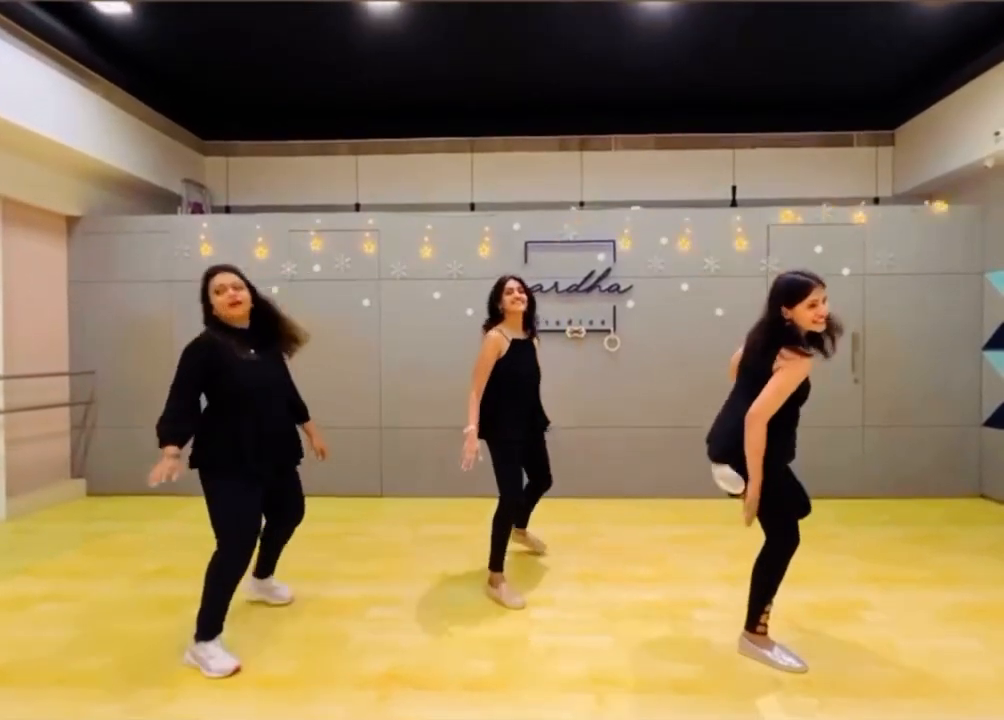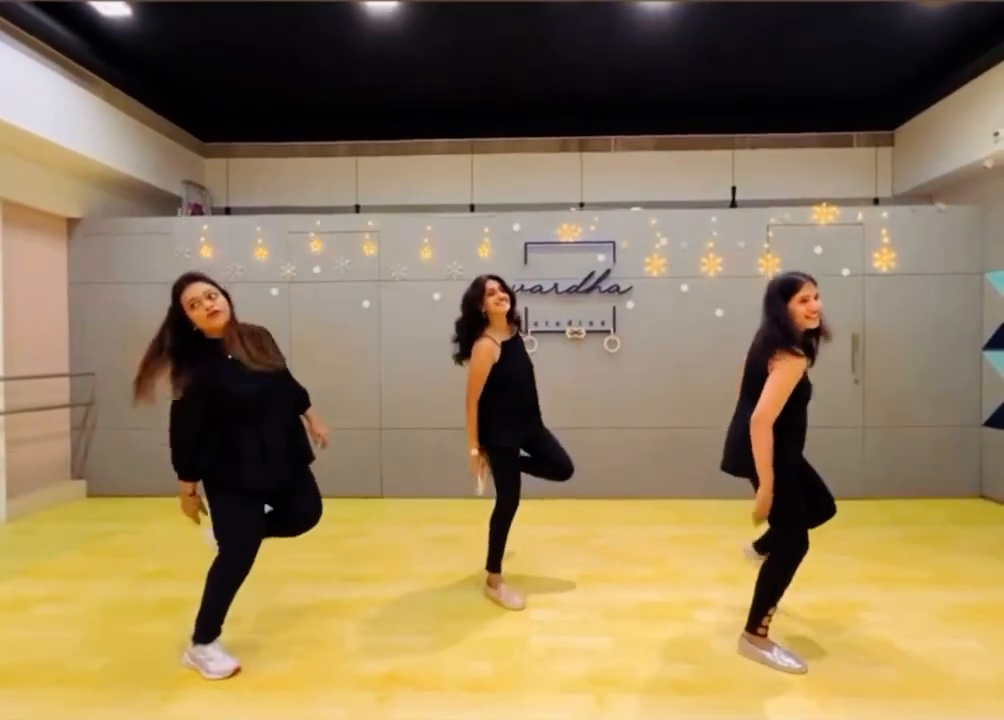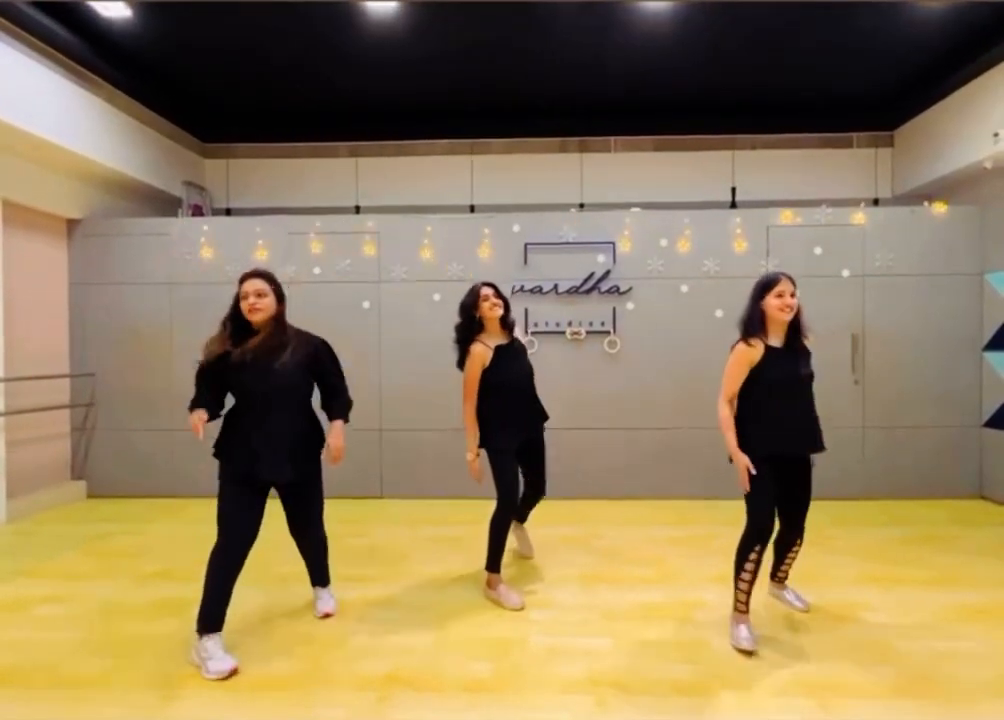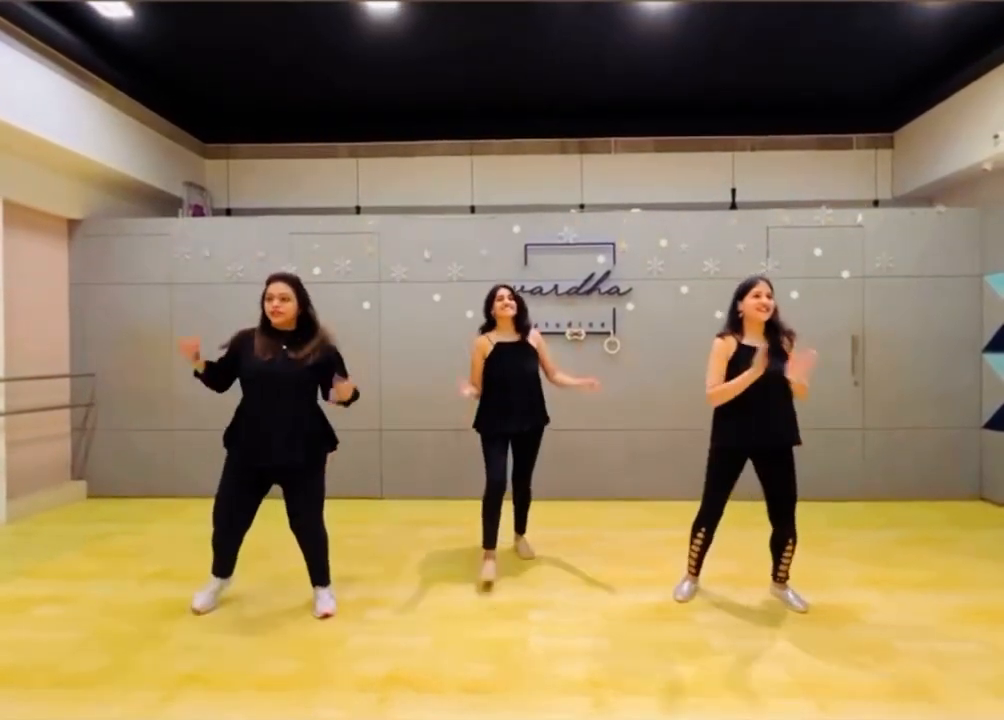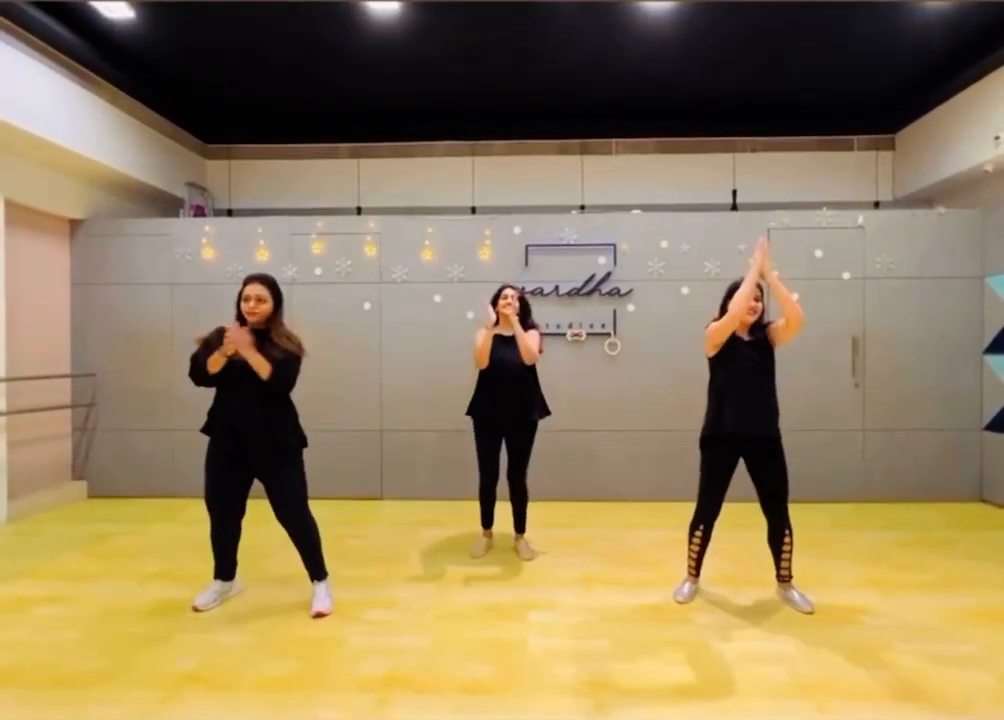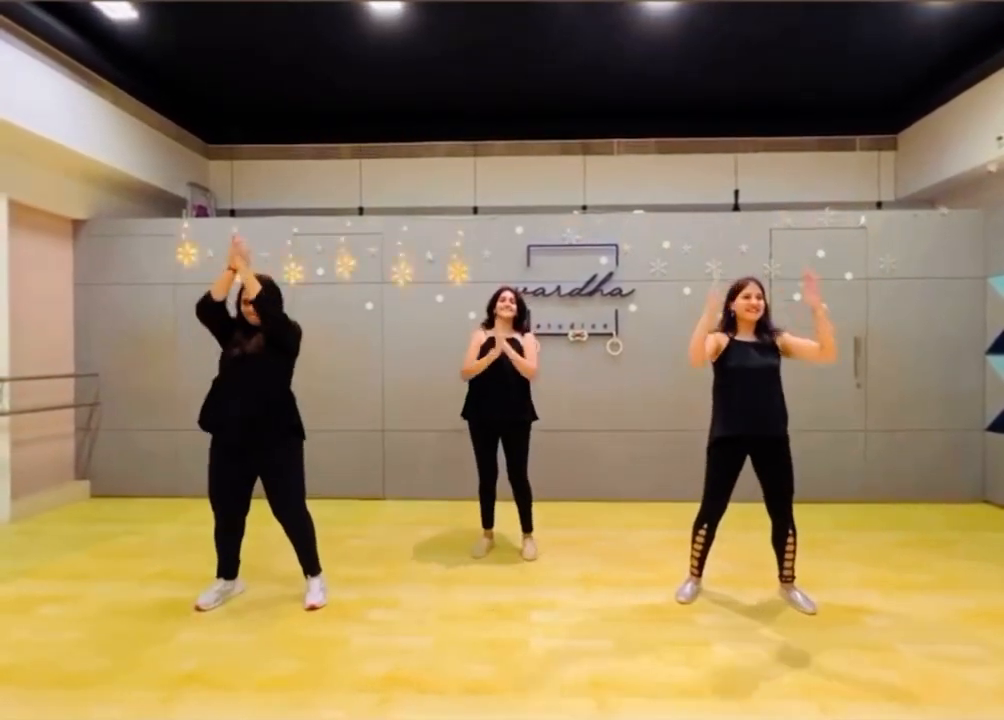
dt=0.3s
person 1, frame 1
left shoulder: (269, 341)
right shoulder: (205, 349)
left elbow: (287, 392)
right elbow: (181, 404)
left wrist: (311, 431)
right wrist: (171, 452)
left hip: (276, 454)
right hip: (228, 461)
left knee: (289, 515)
right knee: (237, 543)
left ankle: (262, 580)
right ankle: (204, 642)
person 1, frame 2
left shoulder: (259, 339)
right shoulder: (194, 366)
left elbow: (287, 384)
right elbow: (187, 431)
left wrist: (311, 416)
right wrist: (188, 489)
left hip: (286, 454)
right hip: (232, 468)
left knee: (304, 515)
right knee: (239, 551)
left ankle: (234, 529)
right ankle: (202, 645)
person 1, frame 3
left shoulder: (309, 346)
right shoulder: (227, 351)
left elbow: (335, 390)
right elbow: (208, 395)
left wrist: (336, 427)
right wrist: (200, 413)
left hip: (300, 455)
right hip: (243, 459)
left knee: (308, 530)
right knee: (232, 540)
left ankle: (322, 588)
right ankle: (207, 637)
person 1, frame 4
left shoulder: (318, 346)
right shoulder: (246, 342)
left elbow: (338, 390)
right elbow: (220, 381)
left wrist: (348, 391)
right wrist: (197, 361)
left hip: (302, 450)
right hip: (249, 447)
left knee: (307, 521)
right knee: (228, 516)
left ankle: (322, 588)
right ankle: (219, 579)
person 1, frame 5
left shoulder: (286, 346)
right shoulder: (221, 338)
left elbow: (280, 385)
right elbow: (202, 375)
left wrist: (248, 351)
right wrist: (224, 352)
left hip: (277, 444)
right hip: (227, 443)
left knee: (294, 513)
right knee: (223, 514)
left ankle: (320, 583)
right ankle: (224, 581)
person 1, frame 6
left shoulder: (286, 335)
right shoulder: (231, 333)
left elbow: (270, 307)
right elbow: (207, 308)
left wrist: (246, 268)
right wrist: (231, 267)
left hip: (276, 438)
right hip: (229, 438)
left knee: (290, 509)
right knee: (227, 511)
left ankle: (314, 578)
right ankle: (227, 580)
person 2, frame 1
left shoulder: (764, 331)
right shoulder: (797, 356)
left elbow: (735, 367)
right elbow: (757, 417)
right wrist: (755, 483)
left hip: (733, 439)
right hip: (752, 447)
left knee: (797, 505)
right knee: (784, 537)
left ankle: (728, 470)
right ankle: (755, 635)
person 2, frame 2
left shoulder: (769, 341)
right shoulder: (789, 357)
left elbow: (752, 391)
right elbow: (760, 422)
right wrist: (765, 486)
left hip: (780, 453)
right hip: (766, 457)
left knee: (823, 506)
right knee: (793, 542)
left ankle: (763, 550)
right ankle: (755, 637)
person 2, frame 3
left shoulder: (800, 344)
right shoulder: (749, 347)
right elbow: (725, 401)
left wrist: (811, 441)
right wrist: (734, 451)
left hip: (796, 449)
right hip: (759, 450)
left knee: (794, 525)
right knee: (760, 525)
left ankle: (778, 582)
right ankle: (739, 616)
person 2, frame 4
left shoulder: (784, 341)
right shoulder: (725, 344)
left elbow: (800, 393)
right elbow: (715, 396)
left wrist: (797, 376)
right wrist: (752, 374)
left hip: (775, 441)
right hip: (730, 440)
left knee: (784, 518)
right knee: (711, 512)
left ankle: (780, 582)
right ankle: (691, 576)
person 2, frame 5
left shoulder: (769, 335)
right shoulder: (717, 334)
left elbow: (796, 319)
right elbow: (732, 318)
left wrist: (770, 274)
right wrist: (753, 270)
left hip: (764, 436)
right hip: (723, 435)
left knee: (778, 512)
right knee: (707, 510)
left ankle: (785, 584)
right ankle: (691, 577)
person 2, frame 6
left shoulder: (777, 340)
right shoulder: (720, 339)
left elbow: (828, 354)
right elbow: (695, 358)
left wrist: (817, 308)
right wrist: (710, 312)
left hip: (772, 436)
right hip: (728, 435)
left knee: (782, 513)
right knee: (712, 509)
left ankle: (787, 584)
right ankle: (694, 578)
person 3, frame 1
left shoulder: (530, 336)
right shoulder: (495, 337)
right elbow: (476, 388)
left wrist: (541, 416)
right wrist: (471, 430)
left hip: (530, 424)
right hip: (502, 428)
left knee: (542, 480)
right knee: (511, 497)
left ankle: (520, 530)
right ankle: (495, 578)
person 3, frame 2
left shoulder: (514, 331)
right shoulder: (484, 345)
right elbow: (472, 400)
right wrist: (474, 447)
left hip: (527, 421)
right hip: (499, 429)
left knee: (563, 468)
right knee: (509, 500)
left ankle: (500, 476)
right ankle: (493, 581)
person 3, frame 3
left shoulder: (516, 336)
right shoulder: (478, 350)
right elbow: (469, 405)
right wrist: (472, 450)
left hip: (530, 424)
right hip: (499, 432)
left knee: (537, 489)
right knee: (508, 500)
left ankle: (518, 525)
right ankle: (493, 581)
person 3, frame 4
left shoulder: (533, 338)
right shoulder: (483, 343)
left elbow: (553, 376)
right elbow: (476, 385)
left wrist: (580, 383)
right wrist: (468, 391)
left hip: (530, 420)
right hip: (495, 423)
left knee: (522, 480)
right knee: (496, 484)
left ankle: (520, 537)
right ankle: (489, 555)
person 3, frame 5
left shoulder: (529, 333)
right shoulder: (484, 333)
left elbow: (530, 358)
right elbow: (481, 363)
left wrist: (515, 322)
right wrist: (491, 325)
left hip: (523, 415)
right hip: (487, 414)
left knee: (517, 476)
right knee: (488, 476)
left ankle: (520, 536)
right ankle: (486, 533)
person 3, frame 6
left shoulder: (526, 339)
right shoulder: (480, 336)
left elbow: (532, 372)
right elbow: (465, 373)
left wrist: (507, 348)
right wrist: (491, 355)
left hip: (516, 416)
right hip: (481, 415)
left knee: (518, 475)
right knee: (487, 475)
left ankle: (528, 536)
right ankle: (487, 534)
